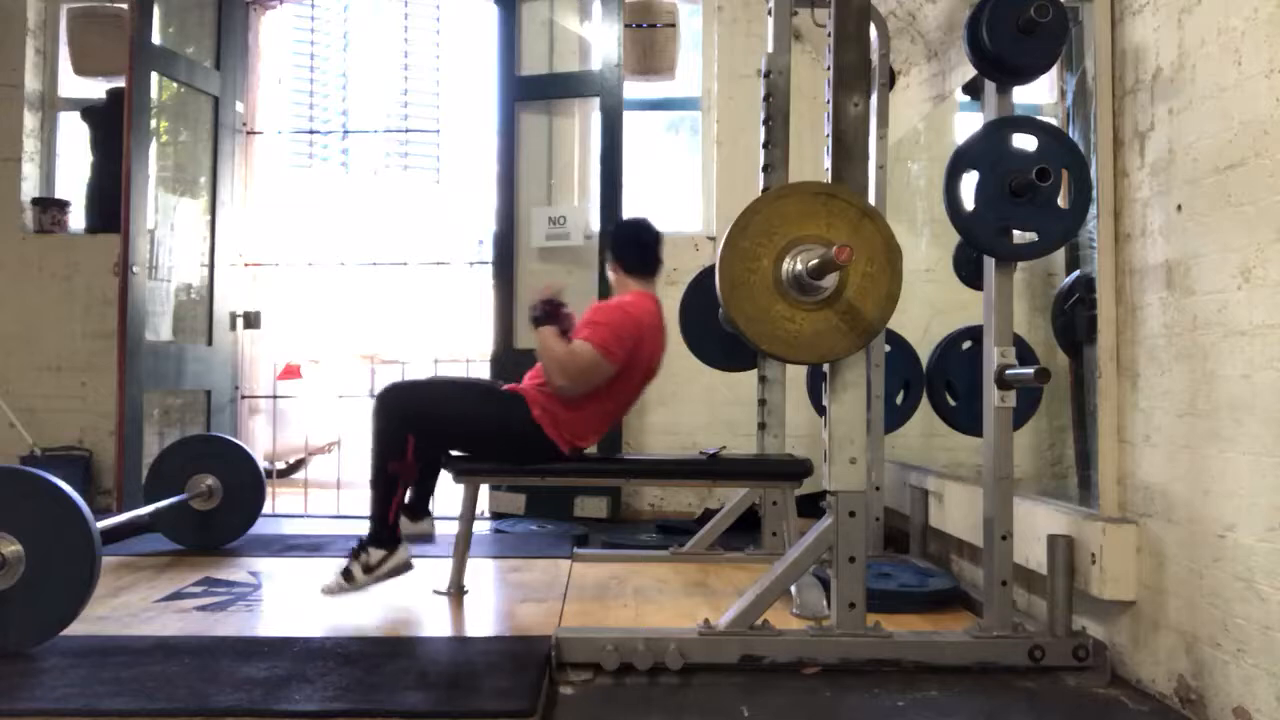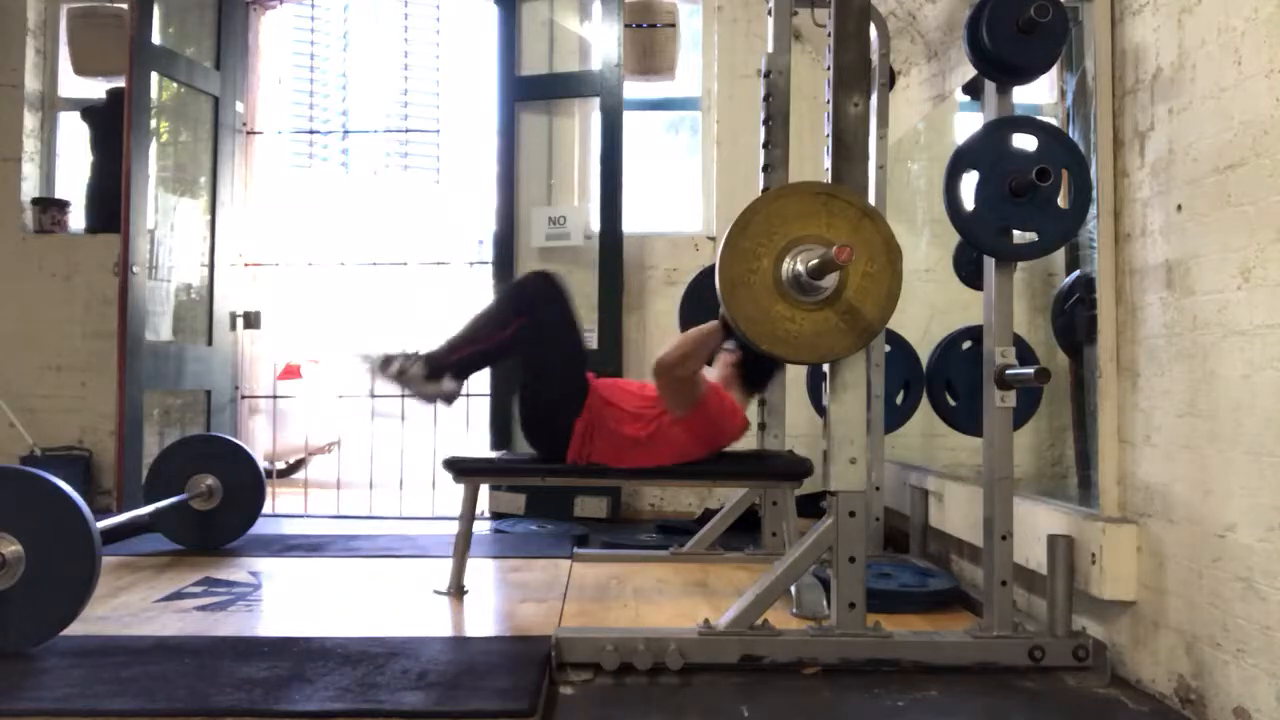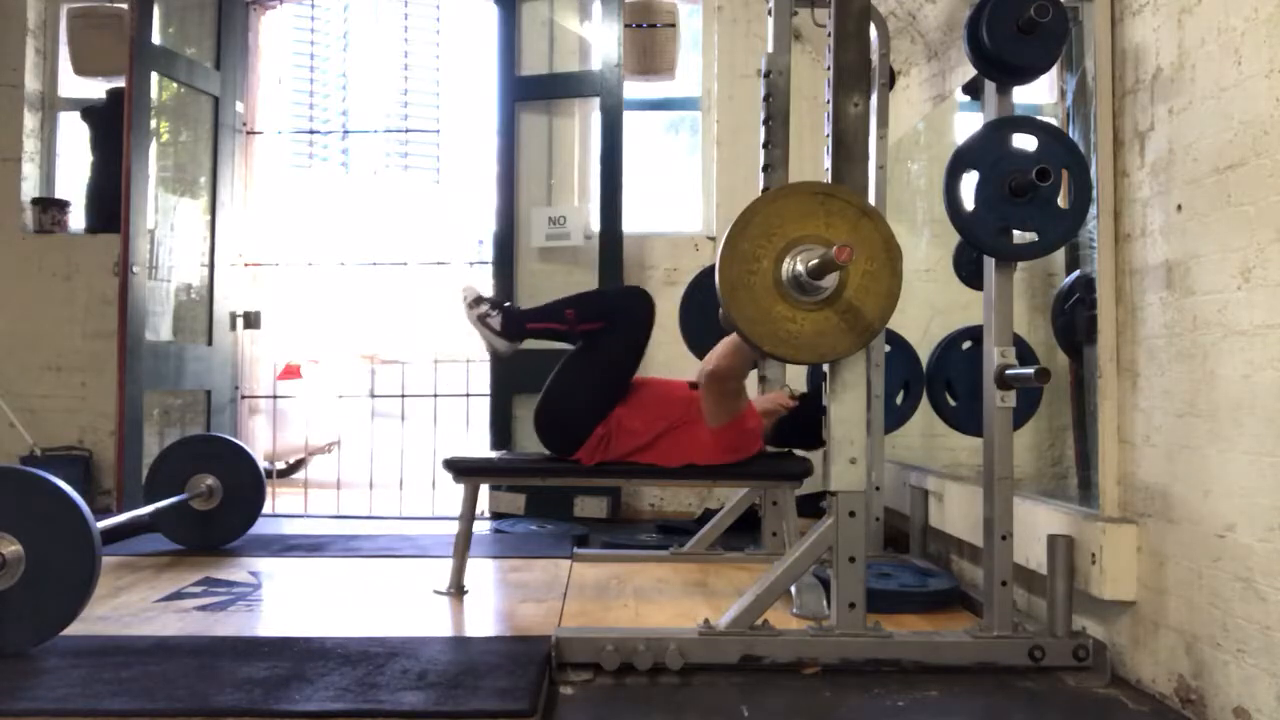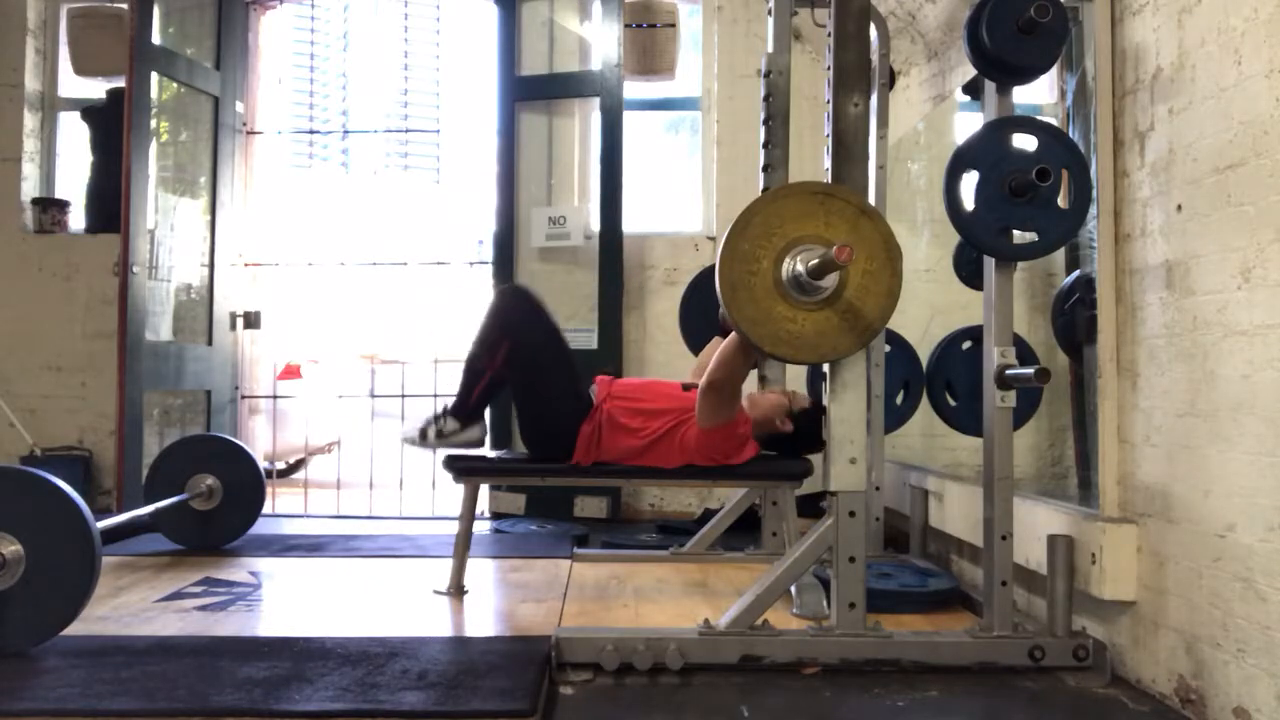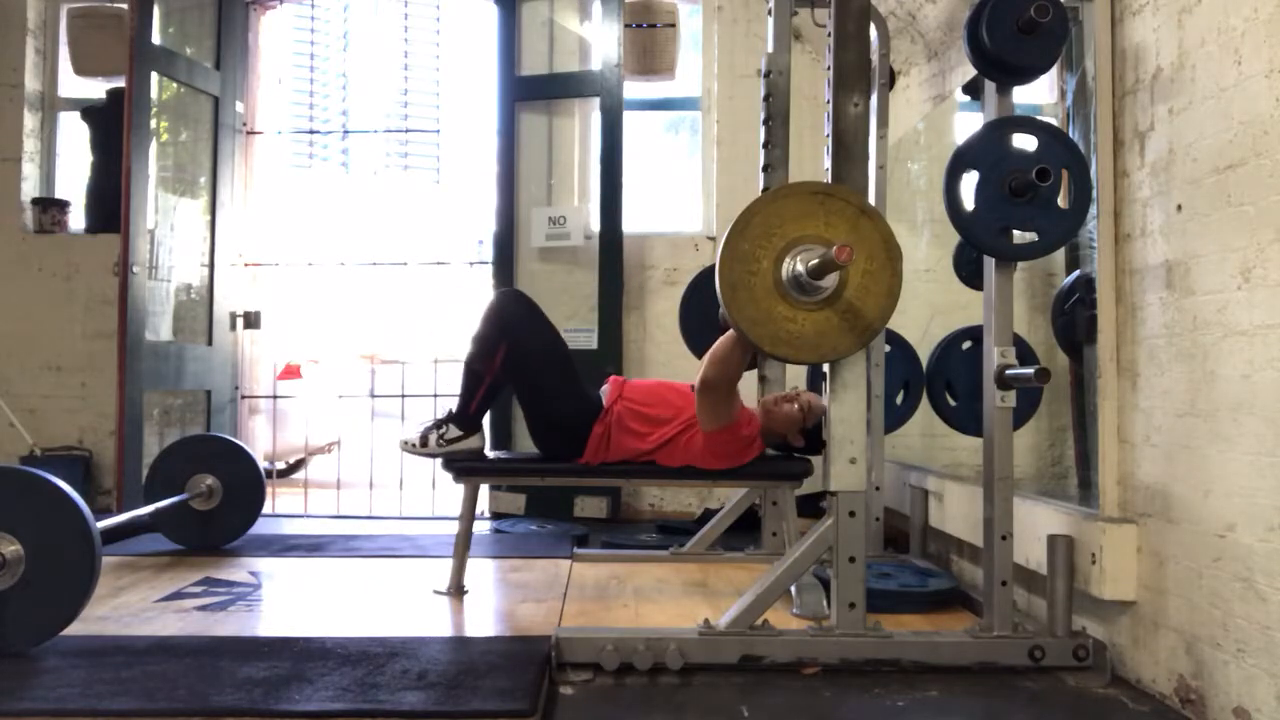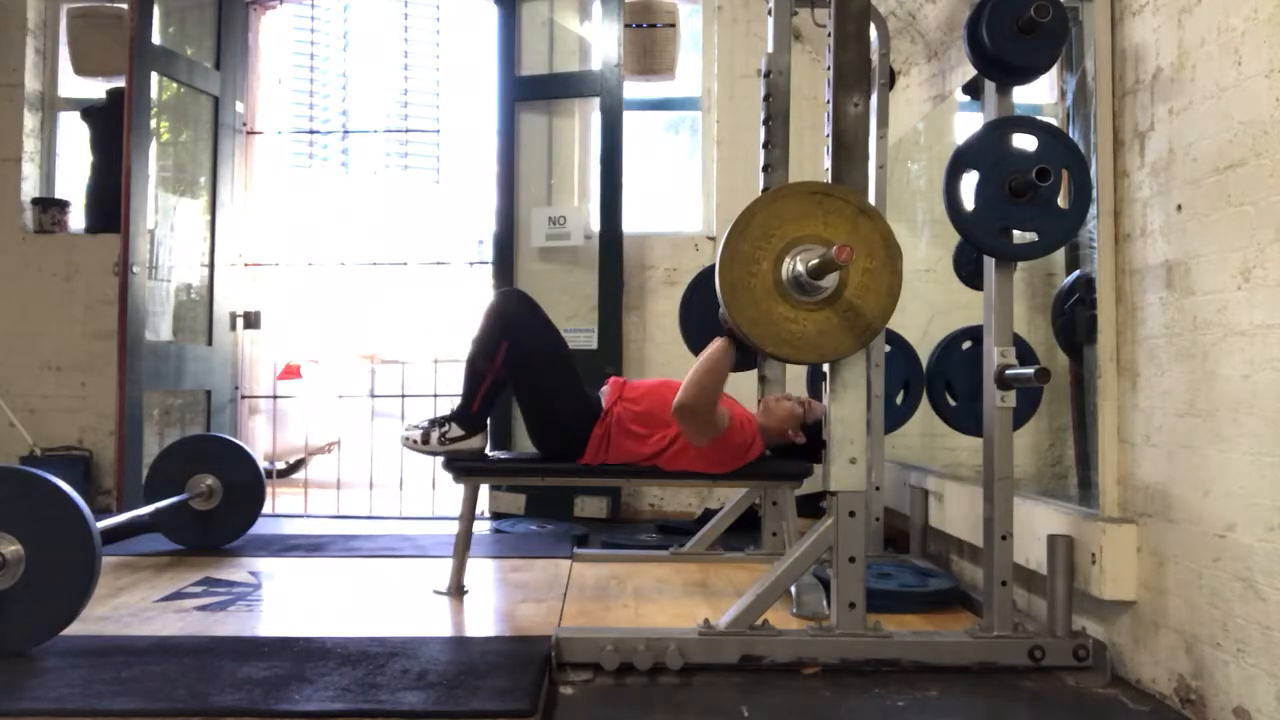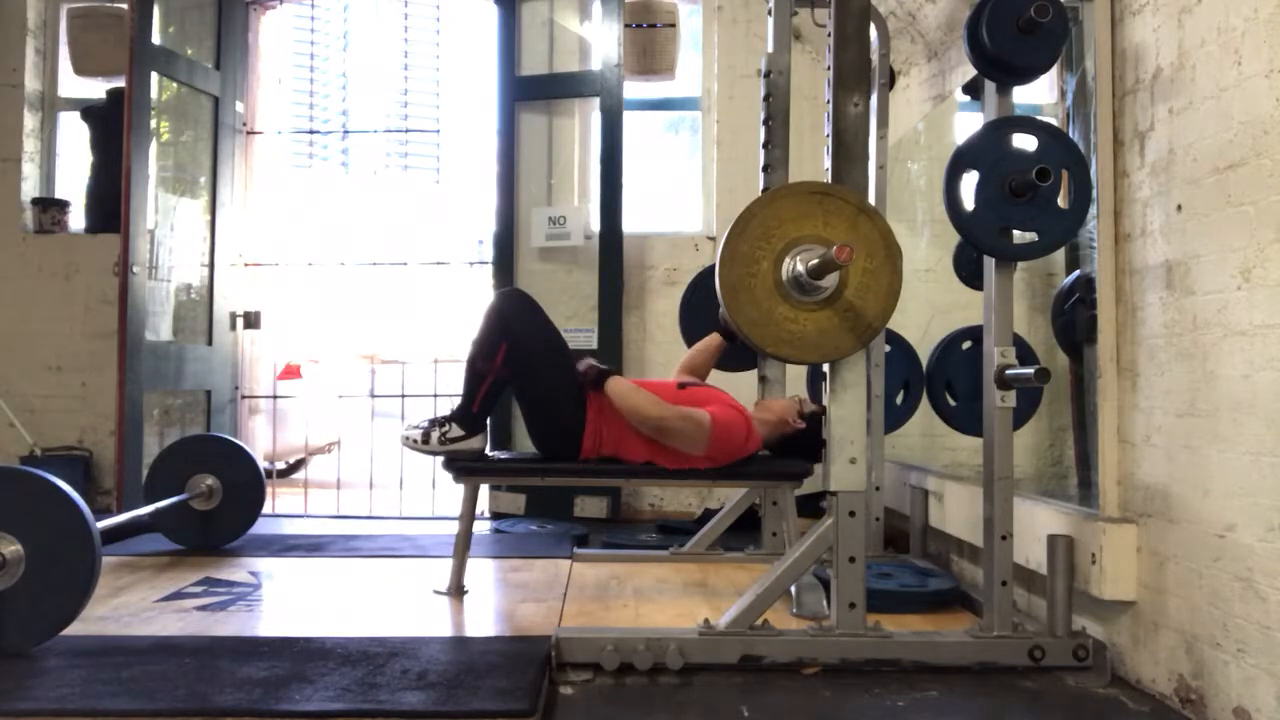
dt=0.5s
person 1, frame 1
left shoulder: (622, 312)
right shoulder: (647, 314)
left elbow: (568, 379)
left wrist: (544, 319)
right wrist: (561, 323)
left hip: (536, 430)
right hip: (544, 426)
left knee: (397, 403)
right knee: (430, 405)
left ankle: (383, 546)
right ankle: (415, 513)
person 1, frame 2
left shoulder: (713, 411)
right shoulder: (729, 418)
left elbow: (668, 365)
right elbow: (677, 367)
left wrist: (724, 325)
right wrist: (720, 336)
left hip: (572, 432)
right hip: (587, 422)
left knee: (538, 293)
right knee: (540, 307)
left ankle: (435, 372)
right ankle: (441, 373)
person 1, frame 3
left shoulder: (739, 433)
right shoulder: (739, 431)
left elbow: (717, 373)
right elbow: (715, 375)
left hip: (575, 426)
right hip: (585, 426)
left knee: (634, 305)
right knee: (631, 311)
left ankle: (509, 325)
right ankle: (512, 325)
person 1, frame 4
left shoulder: (730, 440)
right shoulder: (735, 428)
left elbow: (716, 381)
right elbow: (703, 376)
right wrist: (735, 325)
left hip: (569, 433)
right hip: (583, 416)
left knee: (513, 307)
right knee: (515, 307)
left ankle: (462, 421)
right ankle: (465, 419)
person 1, frame 5
left shoulder: (738, 440)
right shoulder: (742, 427)
left elbow: (711, 382)
right elbow: (710, 380)
left hip: (580, 432)
right hip: (593, 412)
left knee: (508, 312)
right knee: (512, 307)
left ankle: (463, 428)
right ankle: (464, 424)
person 1, frame 6
left shoulder: (740, 438)
right shoulder: (742, 426)
left elbow: (686, 405)
right elbow: (700, 387)
left wrist: (732, 338)
right wrist: (730, 333)
left hip: (579, 434)
right hip: (591, 416)
left knee: (510, 310)
right knee: (513, 308)
left ankle: (465, 427)
right ankle: (467, 423)
person 1, frame 7
left shoulder: (735, 430)
right shoulder: (737, 424)
left elbow: (659, 420)
right elbow: (685, 376)
left wrist: (602, 378)
right wrist: (726, 332)
left hip: (577, 431)
right hip: (587, 420)
left knee: (511, 308)
right knee: (514, 310)
left ankle: (465, 427)
right ankle: (467, 424)
